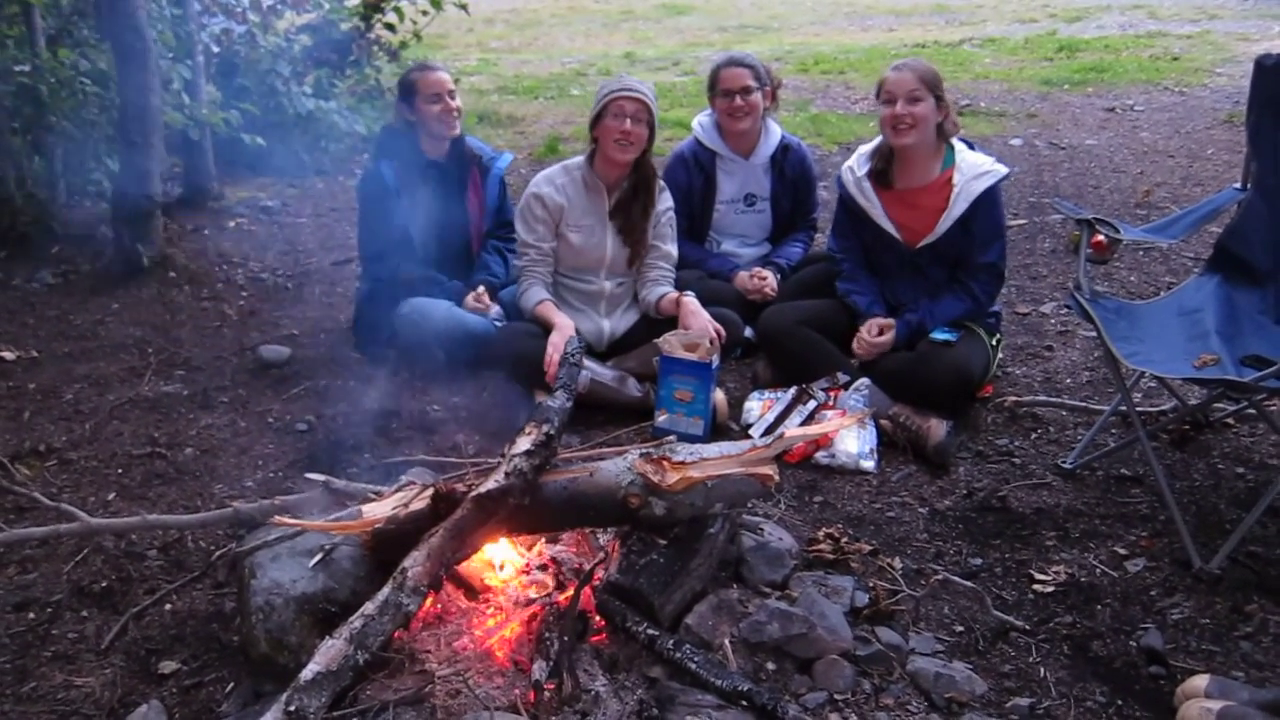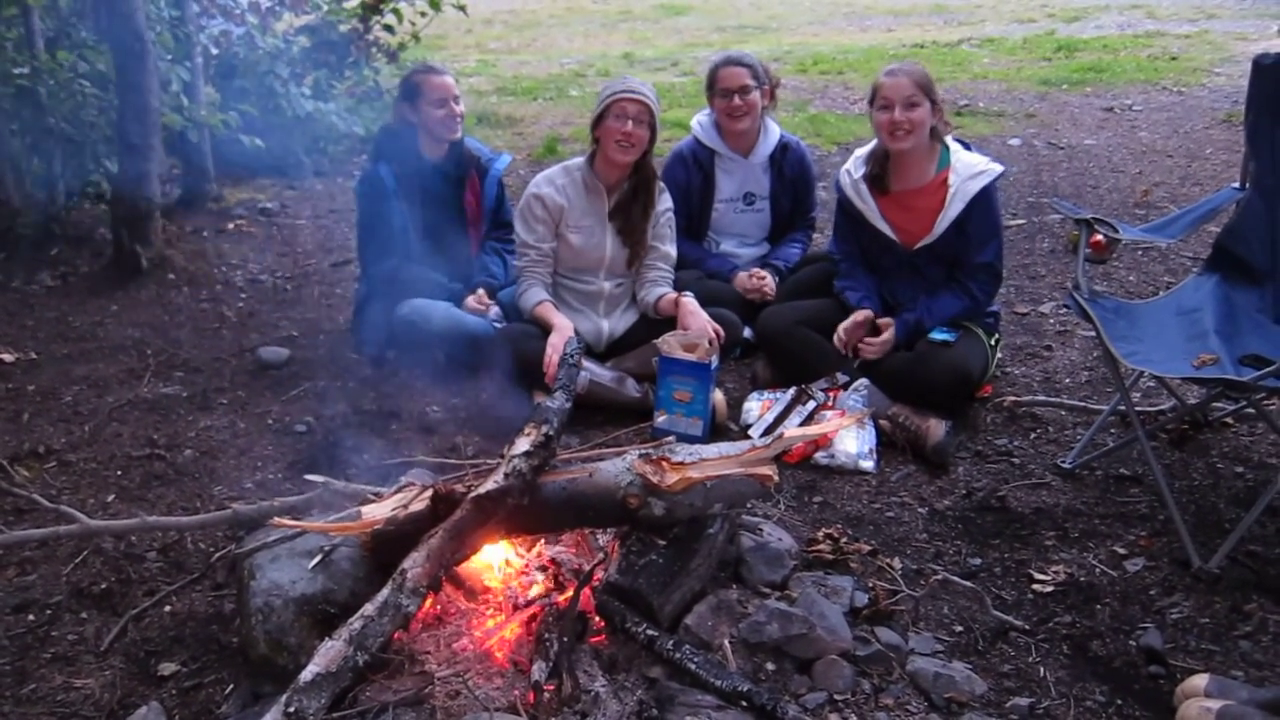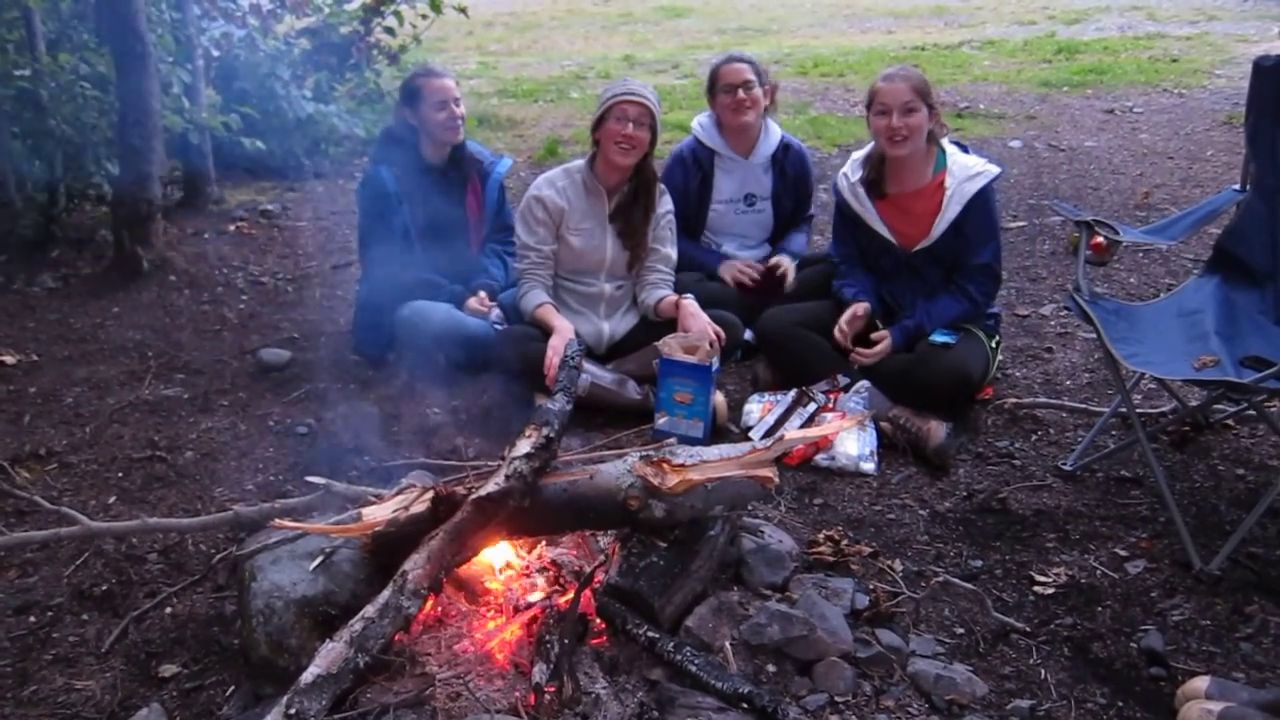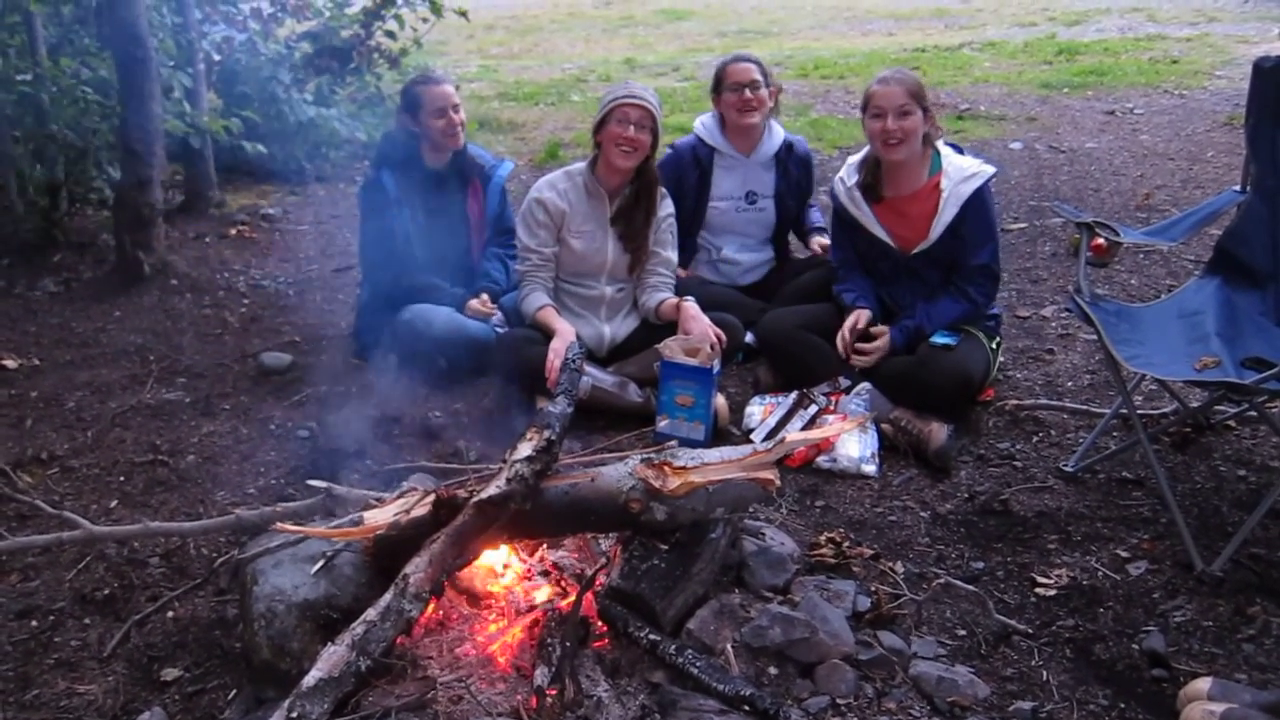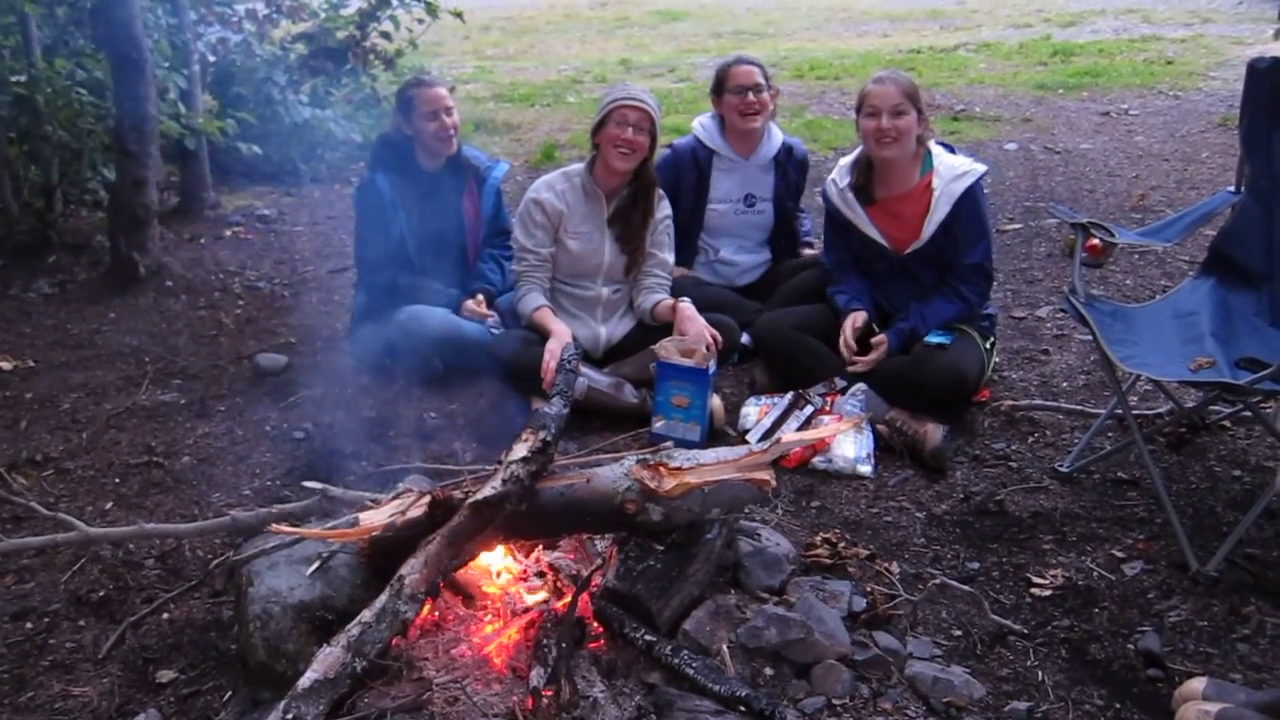
dt=0.2s
person 1, frame 1
left shoulder: (975, 182)
right shoulder: (859, 175)
left elbow: (981, 282)
right elbow: (849, 260)
left wrist: (905, 329)
right wrist: (870, 316)
left hip: (954, 319)
right hip: (879, 312)
left knee: (951, 372)
right knee: (776, 325)
left ankle: (822, 374)
right ankle: (894, 412)
person 1, frame 2
left shoulder: (971, 181)
right shoulder: (856, 177)
left elbow: (979, 282)
right elbow: (849, 260)
left wrist: (904, 327)
right wrist: (861, 308)
left hip: (952, 319)
right hip: (877, 312)
left knee: (950, 372)
right knee: (774, 325)
left ankle: (825, 376)
right ankle: (892, 410)
person 1, frame 3
left shoulder: (968, 184)
right shoulder: (854, 181)
left elbow: (978, 284)
right elbow: (849, 262)
left wrist: (902, 335)
right wrist: (859, 303)
left hip: (952, 322)
right hip: (878, 314)
left knee: (950, 374)
right knee: (774, 326)
left ankle: (826, 379)
right ankle: (893, 413)
person 1, frame 4
left shoulder: (966, 185)
right shoulder: (850, 185)
left elbow: (977, 285)
right elbow: (848, 266)
left wrist: (902, 336)
right wrist: (859, 308)
left hip: (953, 323)
right hip: (878, 316)
left knee: (952, 376)
right knee: (776, 329)
left ankle: (831, 382)
right ankle: (895, 415)
person 1, frame 5
left shoulder: (958, 184)
right shoulder: (843, 186)
left elbow: (970, 284)
right elbow: (842, 268)
left wrist: (898, 339)
right wrist: (853, 311)
left hip: (948, 323)
right hip: (872, 318)
left knee: (947, 375)
right knee: (771, 331)
left ankle: (821, 381)
right ankle: (891, 416)
person 2, frame 1
left shoulder: (657, 195)
right shoulder: (549, 188)
left elbow: (655, 281)
right elbow: (533, 282)
left wrist: (684, 302)
right wrist: (560, 323)
left hip: (628, 332)
right hip: (567, 331)
left knee: (725, 326)
right knee: (509, 342)
right ankle: (650, 393)
person 2, frame 2
left shoulder: (656, 196)
right shoulder: (549, 189)
left elbow: (653, 283)
right elbow: (532, 280)
left wrist: (683, 303)
right wrist: (559, 324)
left hip: (627, 333)
right hip: (566, 334)
left knee: (725, 326)
right knee: (510, 342)
left ankle: (581, 381)
right ankle: (649, 394)
person 2, frame 3
left shoulder: (657, 199)
right shoulder: (550, 191)
left elbow: (653, 285)
right elbow: (532, 284)
left wrist: (683, 304)
right wrist: (560, 326)
left hip: (628, 335)
right hip: (567, 335)
left knee: (725, 329)
right knee: (511, 344)
left ankle: (579, 383)
right ankle: (651, 396)
person 2, frame 4
left shoulder: (658, 202)
right shoulder: (550, 194)
left elbow: (654, 288)
right elbow: (534, 285)
left wrist: (684, 307)
right wrist: (561, 329)
left hip: (629, 338)
right hip: (568, 338)
left knee: (726, 331)
right knee: (511, 348)
left ankle: (581, 386)
right ankle: (651, 398)
person 2, frame 5
left shoulder: (655, 204)
right shoulder: (548, 194)
left elbow: (650, 290)
right elbow: (530, 285)
left wrist: (680, 308)
right wrist: (558, 330)
left hip: (625, 339)
right hip: (564, 338)
left knee: (722, 332)
right knee: (507, 350)
left ankle: (574, 386)
right ankle: (647, 399)
person 3, frame 1
left shoulder: (483, 162)
right shoulder: (383, 177)
left elbow: (503, 233)
right elbow: (382, 261)
left wrist: (485, 285)
right wrist: (454, 295)
left hip: (476, 292)
right hip: (414, 298)
right knee: (419, 320)
person 3, frame 2
left shoulder: (481, 163)
right shoulder: (381, 178)
left elbow: (502, 234)
right elbow: (382, 263)
left wrist: (484, 286)
right wrist: (454, 296)
left hip: (474, 293)
right hip: (411, 299)
right knee: (416, 320)
person 3, frame 3
left shoulder: (483, 166)
right shoulder: (383, 181)
left elbow: (502, 237)
right elbow: (384, 266)
left wrist: (485, 288)
right wrist: (456, 299)
left hip: (476, 295)
right hip: (413, 302)
right knee: (418, 322)
person 3, frame 4
left shoulder: (484, 170)
right shoulder: (384, 185)
left elbow: (503, 240)
right elbow: (385, 271)
left wrist: (487, 292)
right wrist: (457, 302)
left hip: (477, 299)
right hip: (413, 307)
right knee: (419, 326)
person 3, frame 5
left shoulder: (479, 171)
right shoulder: (379, 187)
left elbow: (498, 242)
right elbow: (380, 273)
left wrist: (482, 293)
right wrist: (453, 303)
left hip: (472, 300)
right hip: (408, 307)
right knee: (414, 327)
person 4, frame 1
left shoulder: (793, 154)
right shoulder: (687, 159)
left elbow: (803, 227)
right elbow: (675, 238)
left wrist: (775, 272)
right wrist: (732, 276)
left hip: (771, 273)
right hip: (713, 276)
left knee: (837, 267)
right knee: (682, 285)
left ankle: (754, 326)
person 4, frame 2
left shoulder: (791, 154)
right shoulder: (686, 158)
left elbow: (801, 227)
right elbow: (674, 238)
left wrist: (774, 273)
right wrist: (730, 276)
left hip: (767, 276)
right hip: (713, 278)
left knee: (835, 267)
right knee: (680, 285)
left ankle: (752, 325)
person 4, frame 3
left shoulder: (791, 154)
right shoulder: (688, 158)
left elbow: (800, 220)
left wrist: (788, 255)
right wrist: (718, 264)
left hip: (770, 275)
right hip: (710, 280)
left knee: (834, 269)
right knee: (679, 288)
person 4, frame 4
left shoulder: (794, 153)
right shoulder: (687, 156)
left elbow: (803, 206)
left wrist: (816, 233)
left hip: (768, 278)
right hip: (706, 283)
left knee: (837, 268)
right knee: (676, 292)
person 4, frame 5
left shoulder: (791, 154)
right shoulder: (685, 156)
left wrist: (803, 245)
left hip: (764, 279)
right hip: (704, 284)
right knee: (675, 292)
left ankle: (752, 333)
